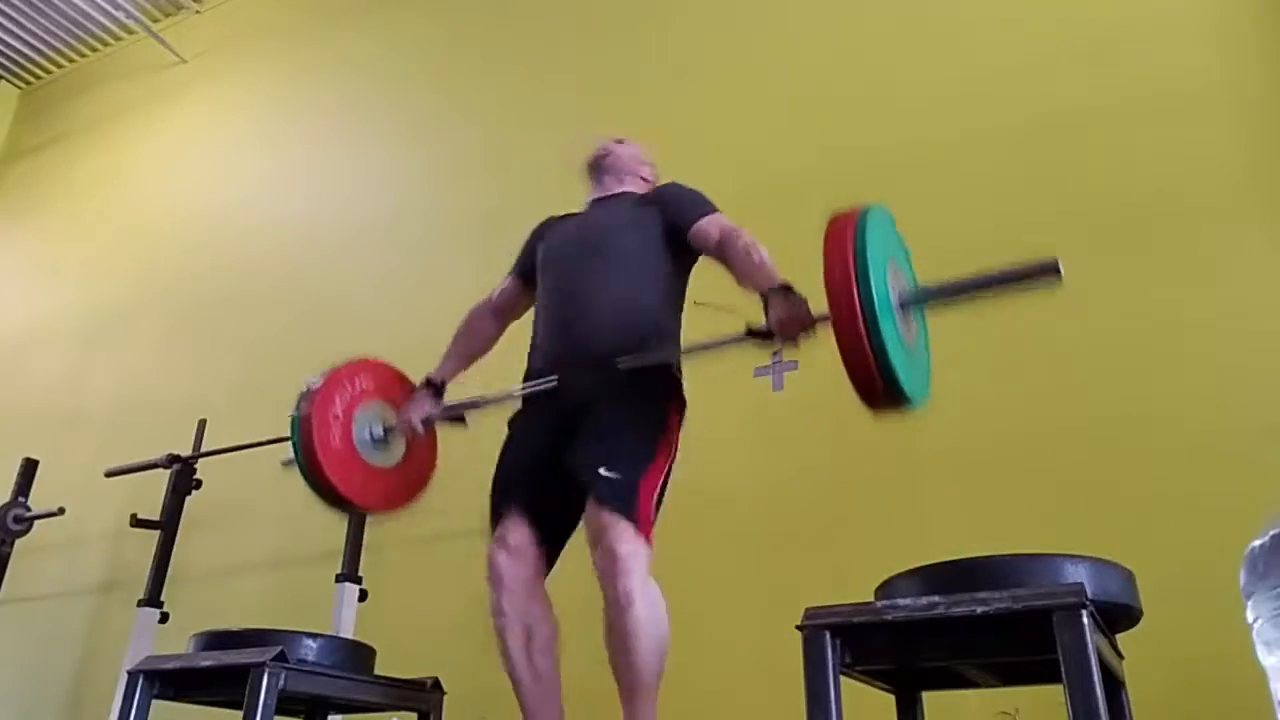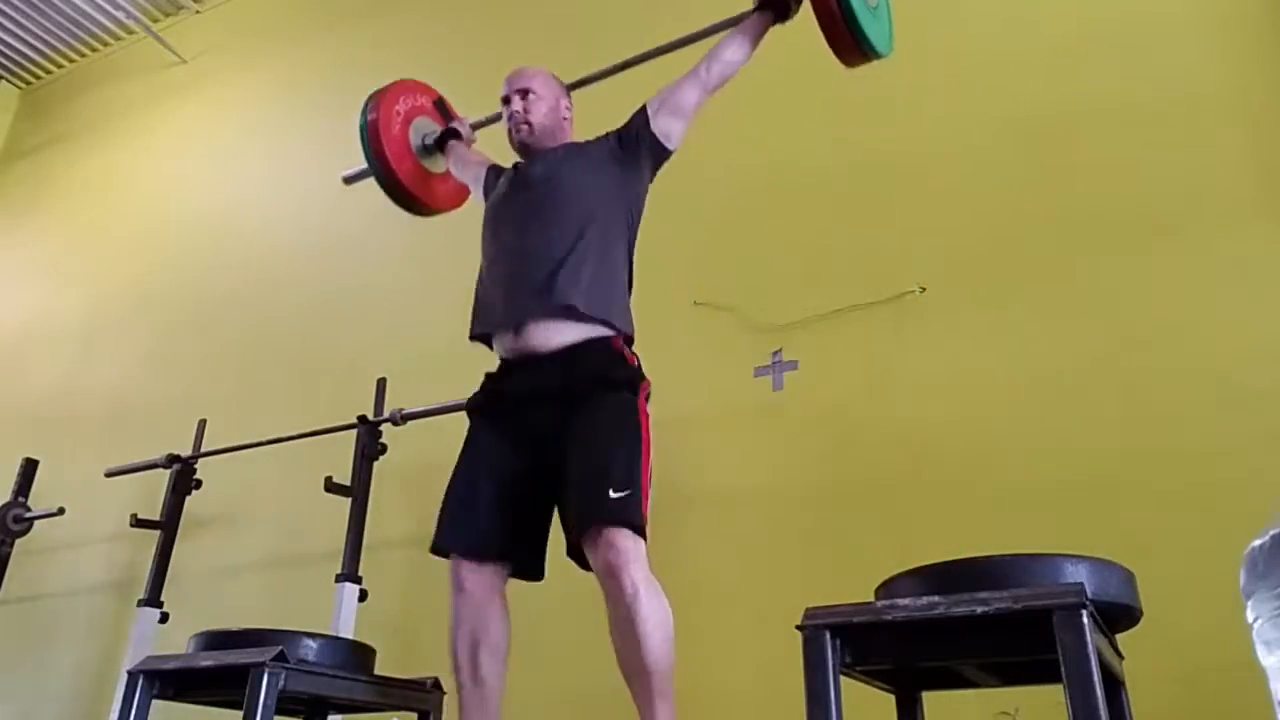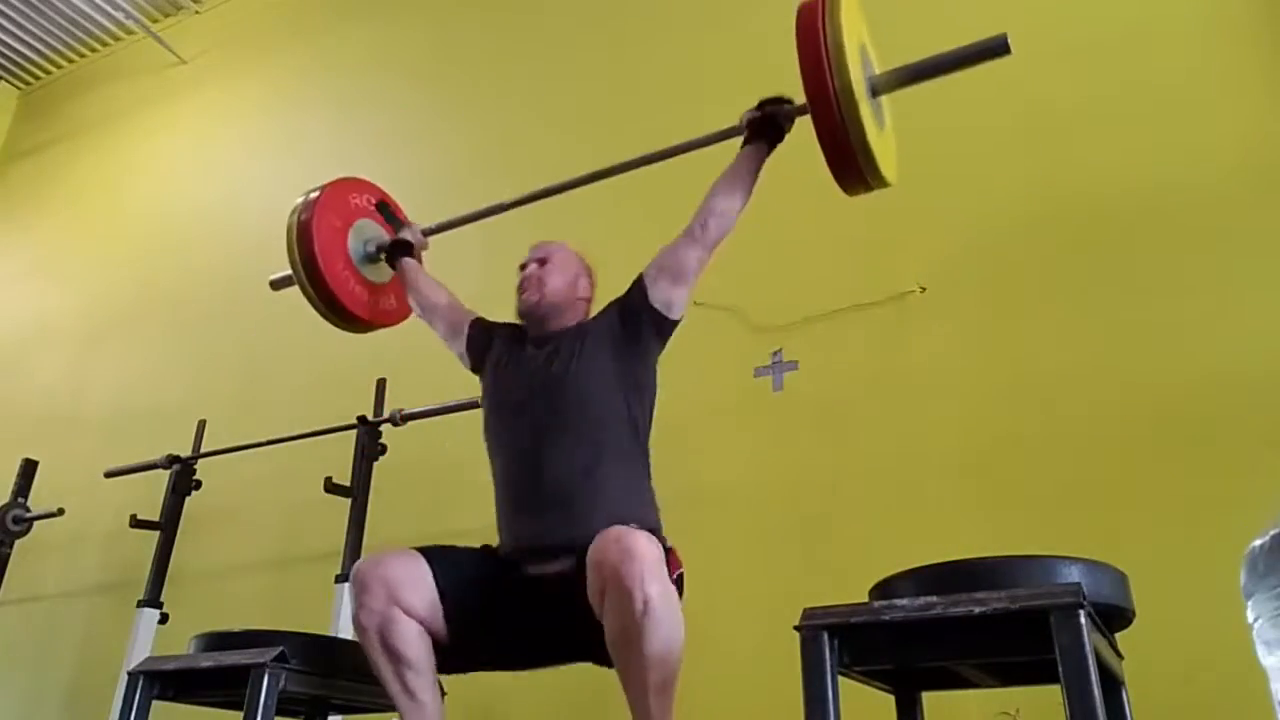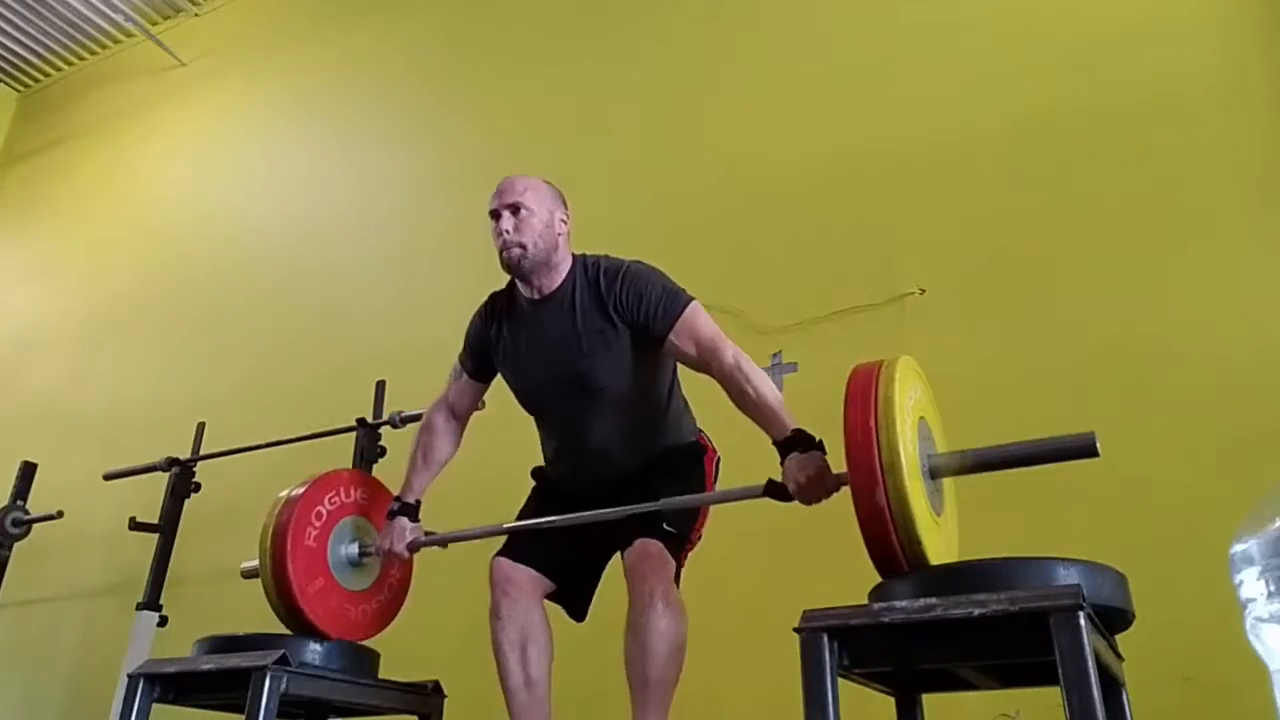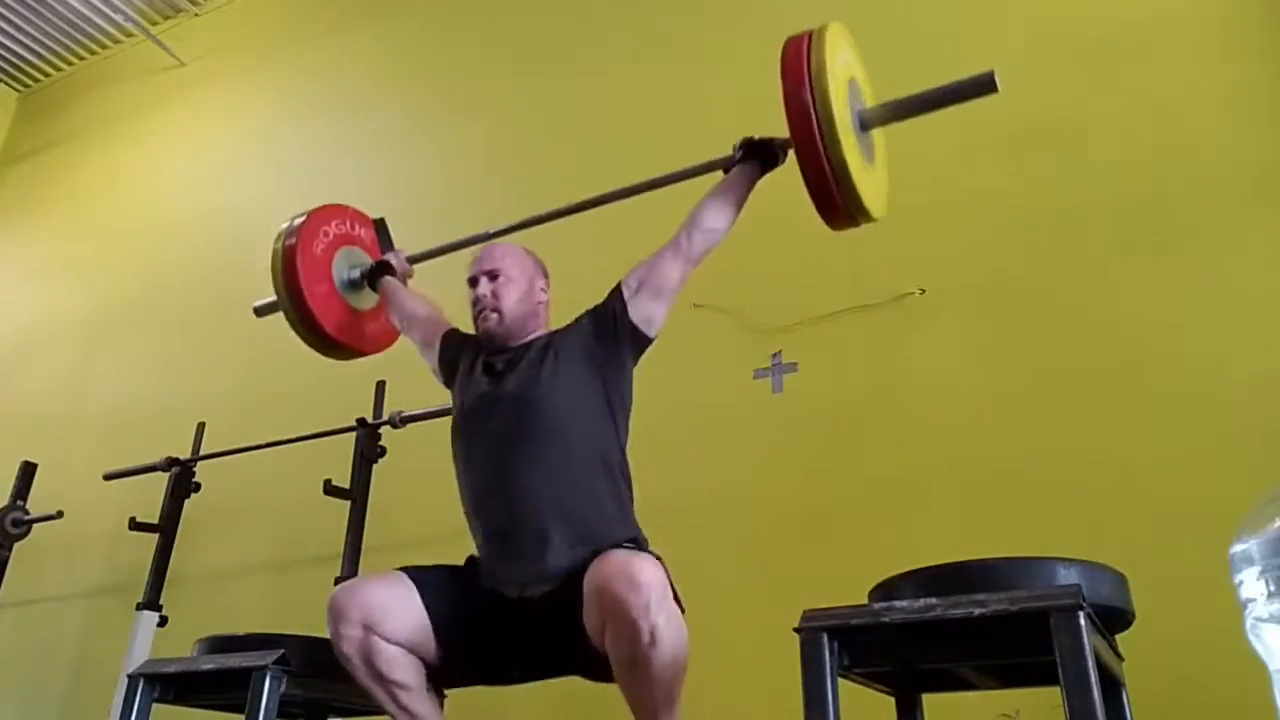
dt=1s
person 1, frame 1
left shoulder: (666, 201)
right shoulder: (552, 233)
left elbow: (730, 243)
right elbow: (492, 310)
left wrist: (777, 295)
right wrist: (434, 386)
left hip: (633, 388)
right hip: (551, 397)
left knee: (617, 547)
right knee: (511, 556)
person 1, frame 2
left shoulder: (614, 159)
right shoulder: (505, 186)
left elbow: (692, 89)
left hip: (596, 377)
right hip: (512, 392)
left knee: (618, 558)
right knee: (472, 574)
person 1, frame 3
left shoulder: (621, 334)
right shoulder: (498, 349)
left elbow: (702, 235)
right elbow: (439, 311)
left wrist: (759, 144)
right wrist: (404, 258)
left hip: (609, 591)
right hip: (518, 585)
left knee: (624, 561)
right knee: (379, 582)
person 1, frame 4
left shoulder: (622, 285)
right shoulder: (493, 320)
left elbow: (721, 358)
right elbow: (448, 414)
left wrist: (794, 446)
right wrist: (405, 509)
left hip: (664, 467)
right hip: (573, 481)
left knee: (649, 570)
right knee: (510, 578)
person 1, frame 5
left shoulder: (591, 345)
right shoulder: (464, 360)
left elbow: (683, 253)
right elbow: (423, 319)
left wrist: (748, 170)
left hip: (591, 589)
left knee: (632, 591)
right knee: (358, 611)
